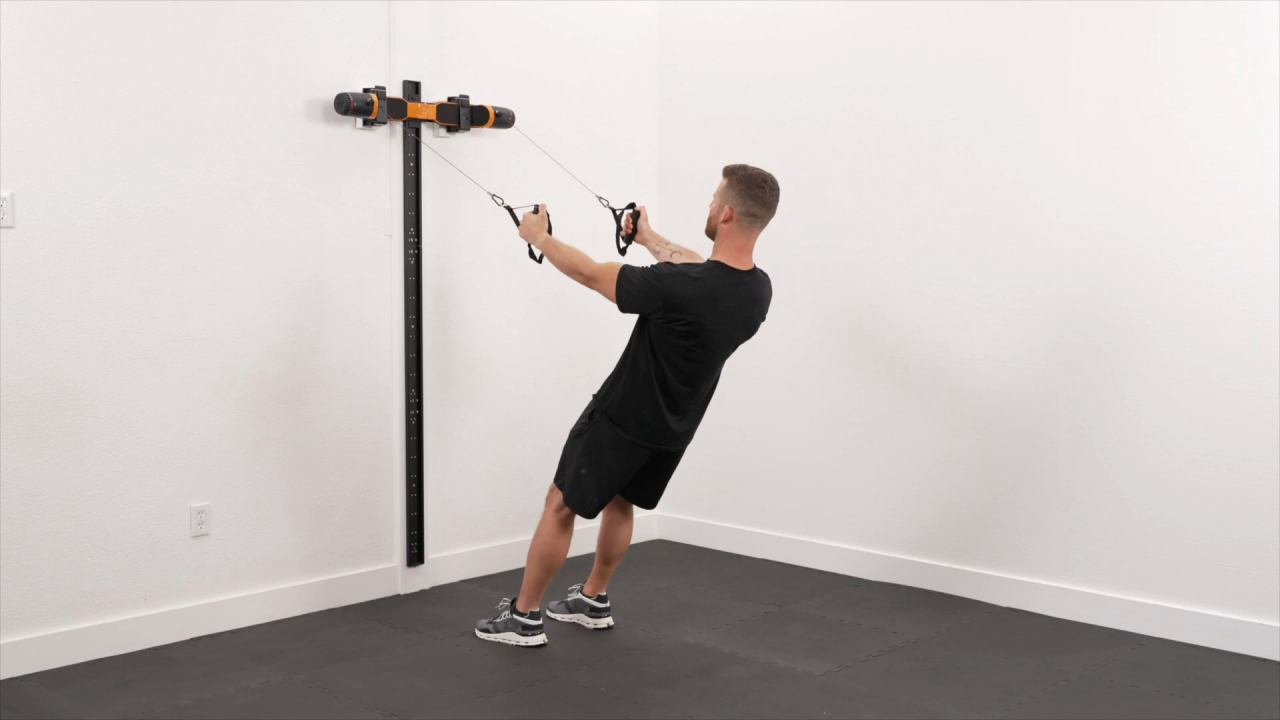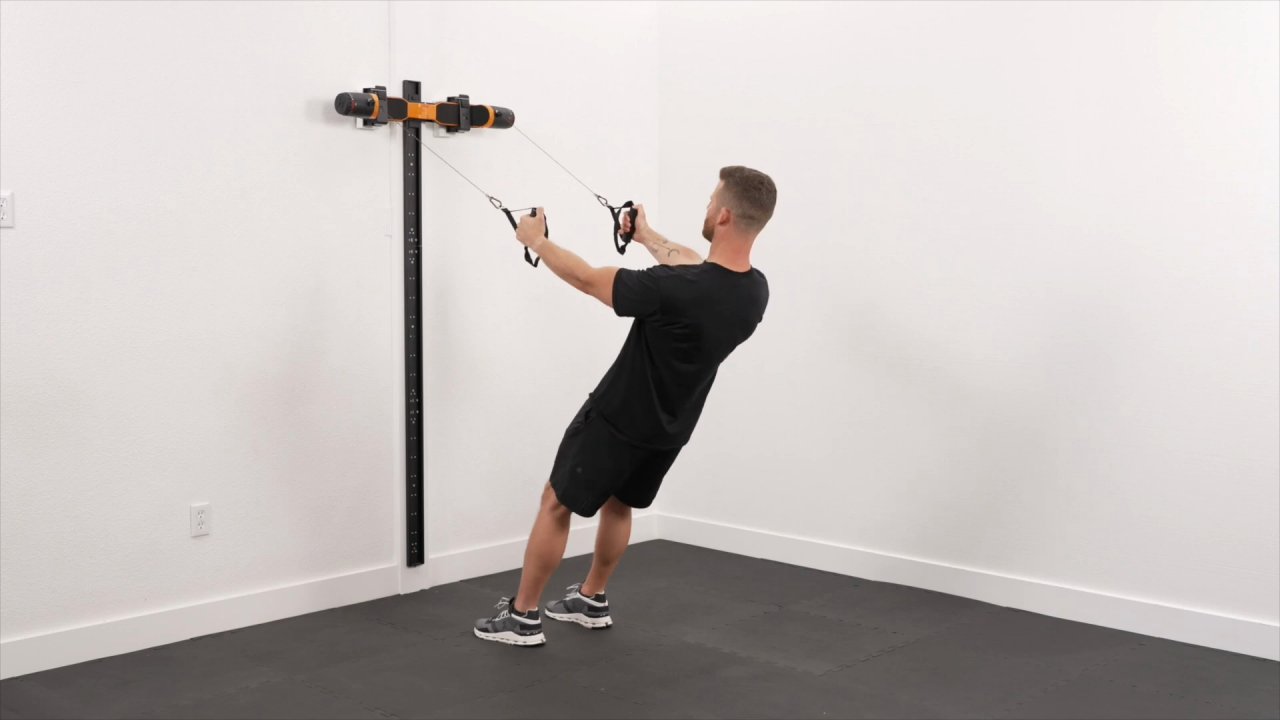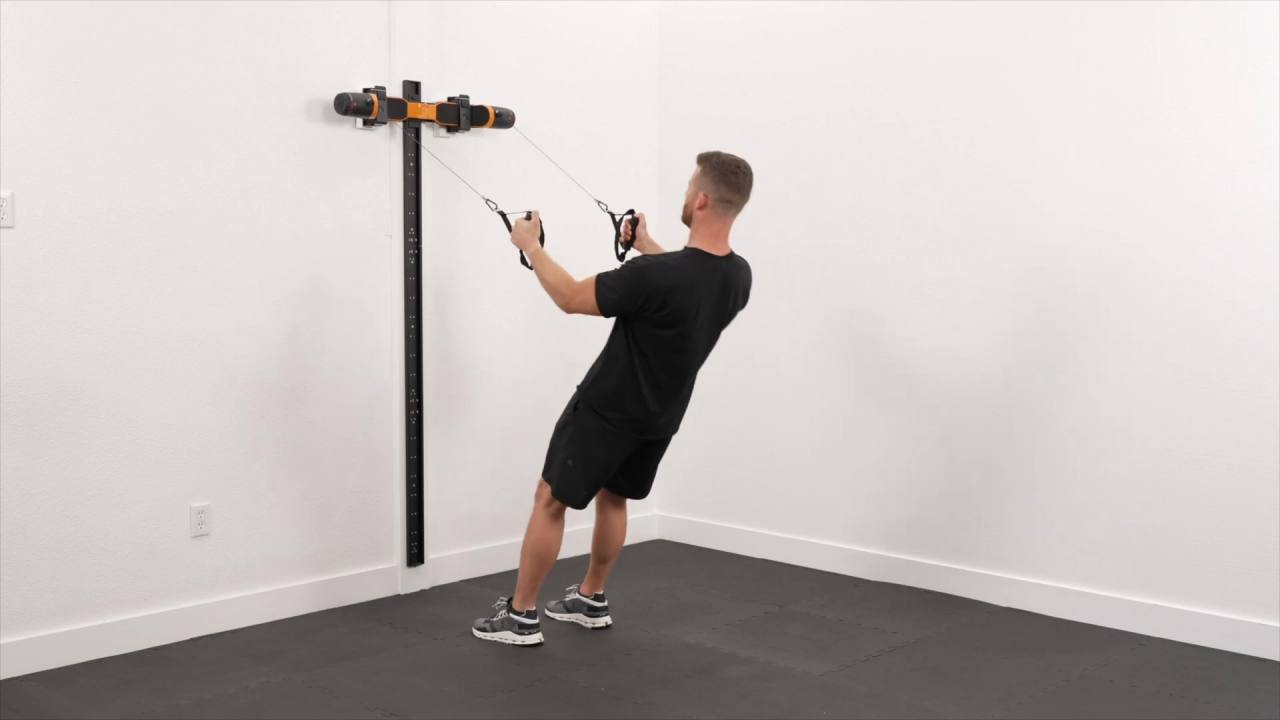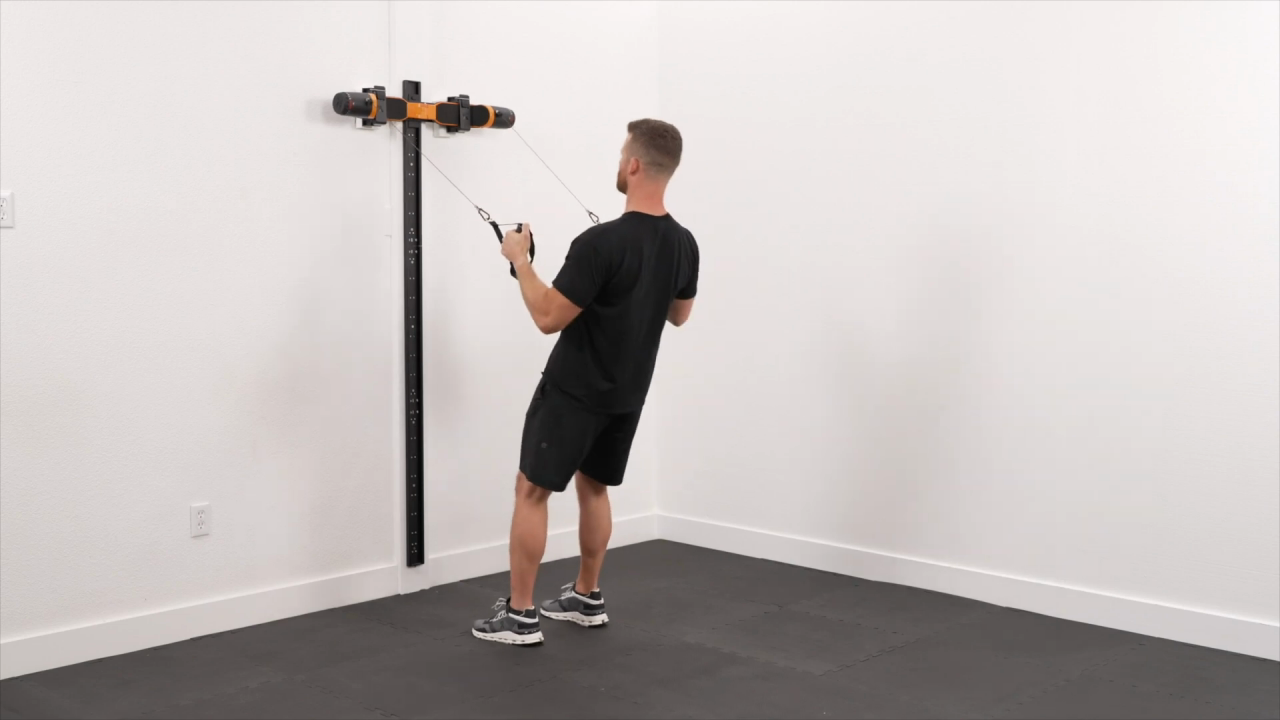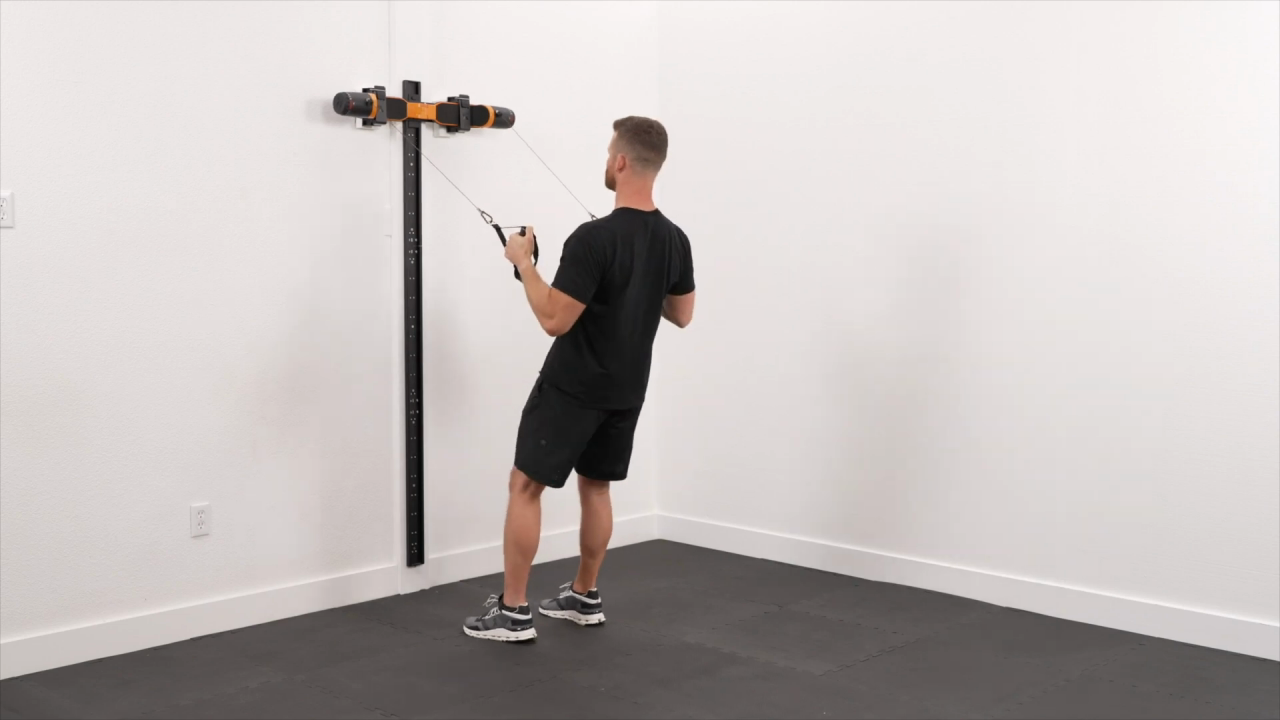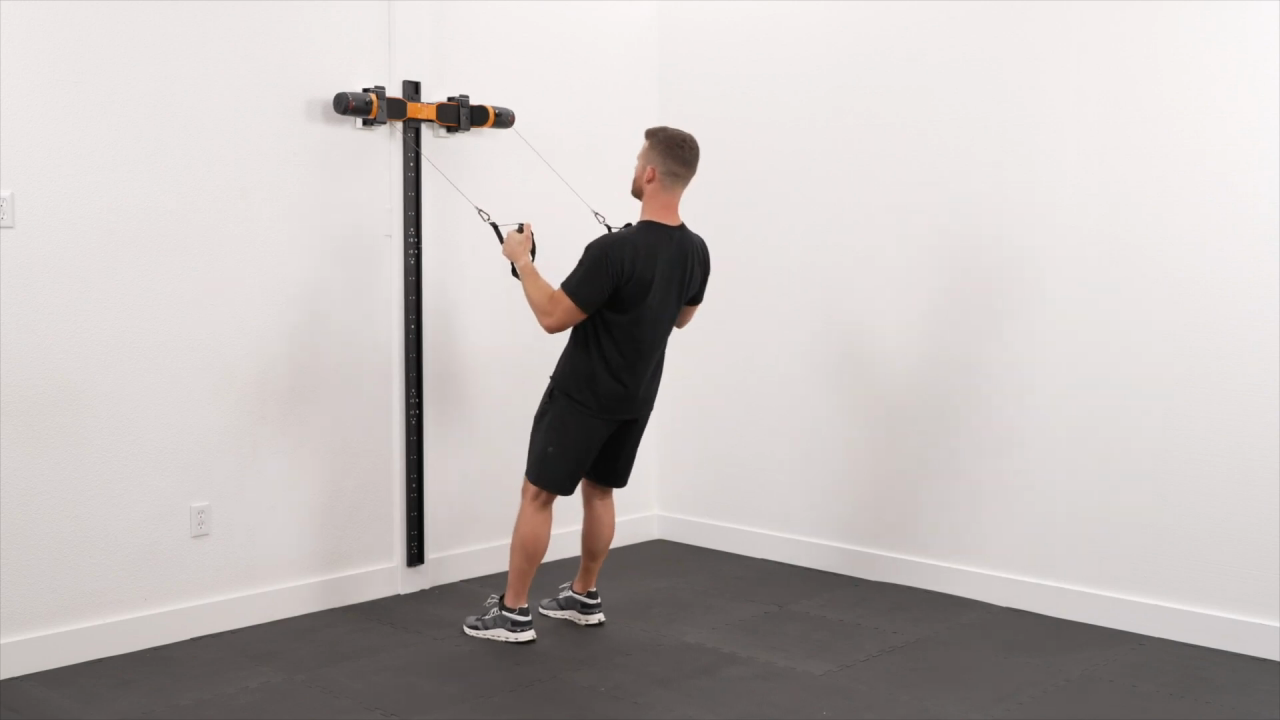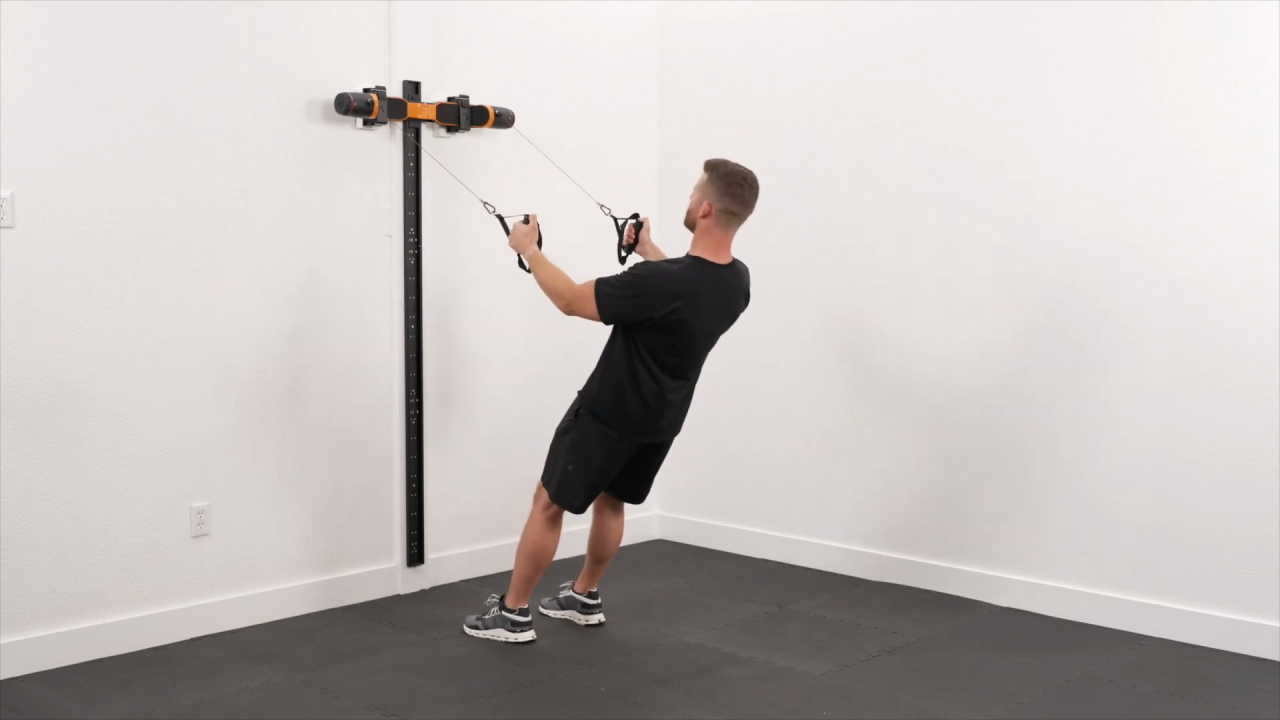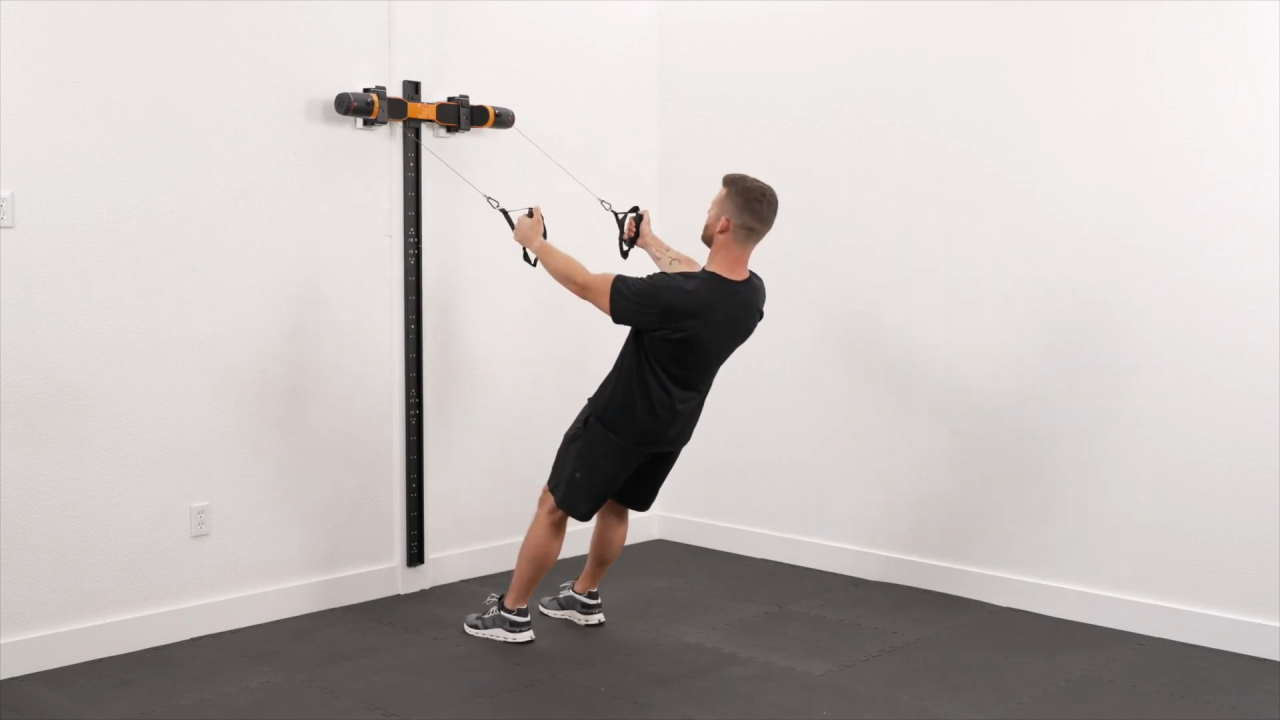
dt=0.5s
person 1, frame 1
left shoulder: (678, 288)
right shoulder: (758, 289)
left elbow: (591, 273)
left wrist: (538, 235)
right wrist: (648, 237)
left hip: (624, 416)
right hip: (673, 427)
left knee: (561, 505)
right knee: (620, 501)
left ankle: (523, 616)
right ankle: (592, 600)
person 1, frame 2
left shoulder: (672, 290)
right shoulder: (755, 291)
left elbow: (588, 279)
left wrist: (535, 239)
right wrist: (645, 234)
left hip: (619, 417)
right hip: (669, 425)
left knee: (556, 504)
right knee: (616, 502)
left ankle: (522, 615)
right ankle: (591, 600)
person 1, frame 3
left shoulder: (655, 275)
right shoulder: (738, 276)
left elbow: (571, 298)
left wrist: (530, 245)
right wrist: (649, 247)
left hip: (607, 409)
right hip: (659, 415)
left knee: (550, 500)
right knee: (611, 497)
left ankle: (519, 615)
right ankle: (590, 600)
person 1, frame 4
left shoulder: (602, 241)
right shoulder: (684, 244)
left elbow: (548, 317)
right elbow: (678, 314)
left wrist: (518, 258)
left hip: (573, 391)
right hip: (626, 393)
left knee: (531, 491)
right knee: (593, 488)
left ankle: (519, 614)
right ankle: (586, 597)
person 1, frame 5
left shoulder: (594, 238)
right shoulder: (674, 239)
left elbow: (555, 320)
right elbow: (682, 315)
left wrist: (523, 262)
left hip: (572, 388)
right hip: (625, 389)
left knee: (525, 485)
right knee: (595, 487)
left ankle: (511, 612)
right ankle: (583, 596)
person 1, frame 6
left shoulder: (615, 250)
right shoulder: (695, 251)
left elbow: (553, 317)
left wrist: (521, 258)
left hip: (583, 396)
right hip: (635, 396)
left knee: (538, 494)
right knee: (598, 491)
left ankle: (512, 612)
right ankle: (583, 596)
person 1, frame 7
left shoulder: (658, 282)
right shoulder: (737, 282)
left elbow: (571, 300)
left wrist: (528, 249)
right wrist: (646, 248)
left hip: (611, 413)
right hip: (662, 417)
left knee: (549, 503)
right knee: (610, 499)
left ankle: (511, 612)
right ankle: (583, 597)
person 1, frame 8
left shoulder: (673, 298)
right shoulder: (752, 294)
left elbow: (587, 285)
left wrist: (534, 240)
right wrist: (649, 241)
left hip: (620, 421)
right hip: (671, 428)
left knee: (554, 508)
right knee: (614, 505)
left ankle: (511, 612)
right ankle: (584, 596)
